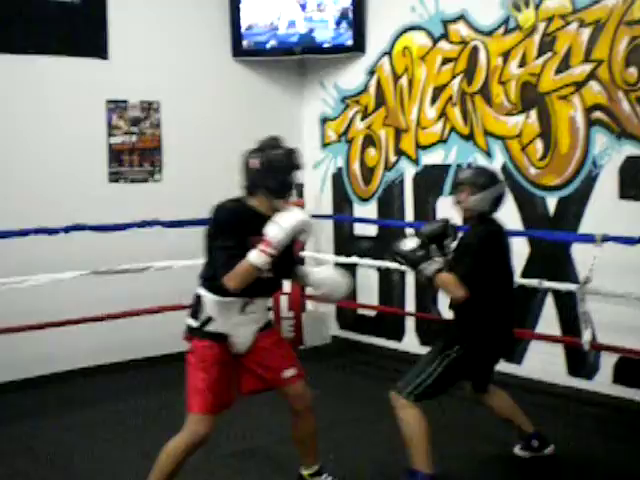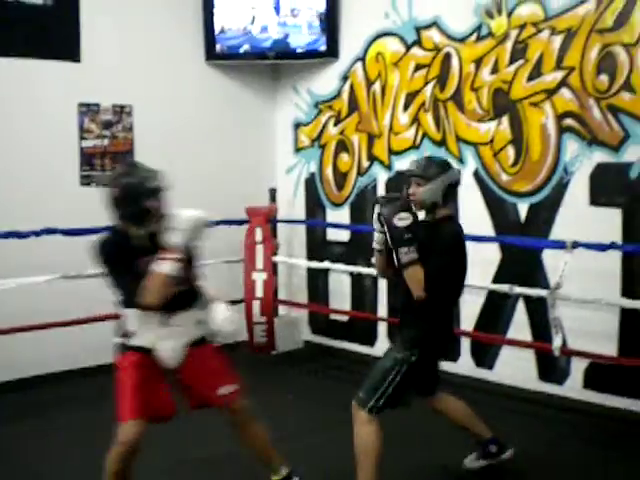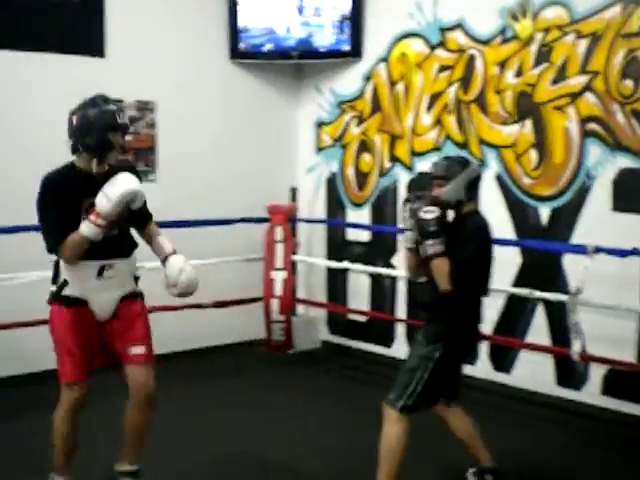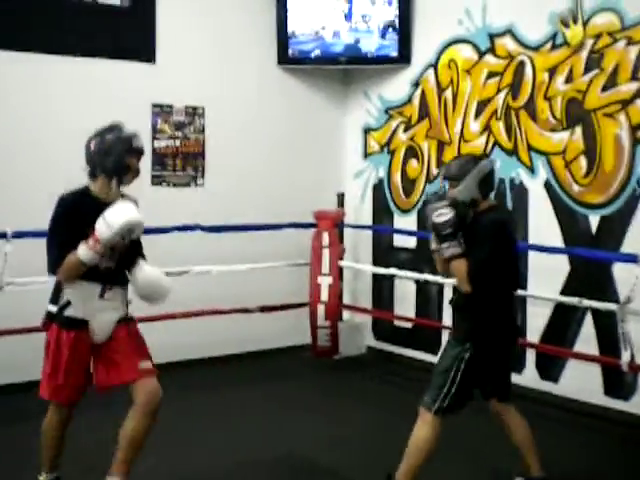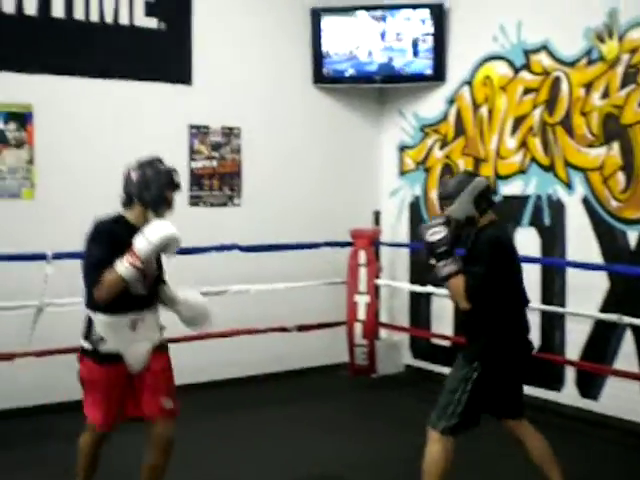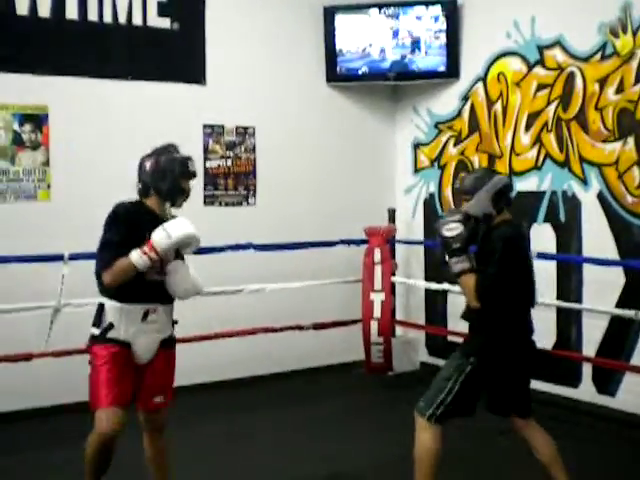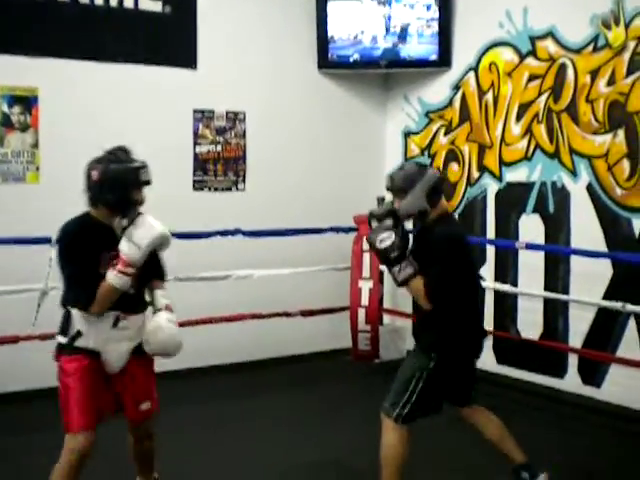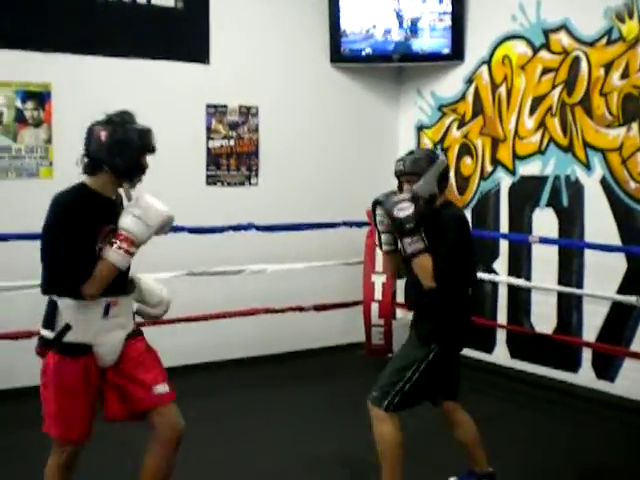
dt=0.3s
person 1, frame 1
left shoulder: (282, 217)
right shoulder: (228, 216)
left elbow: (286, 265)
right elbow: (232, 282)
left wrist: (314, 276)
right wrist: (274, 241)
left hip: (256, 326)
right hip: (214, 330)
left knee: (302, 399)
right knee: (198, 430)
person 1, frame 2
left shoulder: (176, 229)
right shoulder: (113, 247)
right elbow: (150, 299)
left wrist: (211, 303)
right wrist: (172, 248)
left hip: (189, 338)
right hip: (142, 345)
left knee: (242, 411)
right knee: (129, 437)
person 1, frame 3
left shoulder: (123, 177)
right shoulder: (57, 184)
left elbow: (143, 222)
right elbow: (67, 252)
left wrist: (171, 256)
right wrist: (103, 212)
left hip: (122, 294)
right hip: (75, 299)
left knee: (144, 387)
right knee: (73, 395)
person 1, frame 4
left shoulder: (127, 207)
right shoulder: (71, 205)
right elbow: (63, 274)
left wrist: (146, 273)
right wrist: (101, 237)
left hip: (115, 318)
right hip: (71, 319)
left knee: (150, 396)
right knee: (62, 408)
person 1, frame 5
left shoulder: (155, 231)
right shoulder: (106, 231)
right elbow: (99, 291)
left wrist: (176, 300)
right wrist: (140, 252)
left hip: (149, 344)
right hip: (106, 348)
left knee: (163, 435)
right knee: (98, 429)
person 1, frame 6
left shoulder: (171, 225)
right shoulder: (124, 215)
right elbow: (109, 277)
left wrist: (182, 277)
right wrist: (155, 247)
left hip: (157, 337)
right hip: (115, 336)
left knee: (155, 425)
right knee: (109, 426)
person 1, frame 7
left shoulder: (136, 225)
right shoulder: (74, 234)
left elbow: (154, 275)
right elbow: (94, 305)
left wrist: (163, 310)
right wrist: (129, 258)
left hip: (129, 344)
right hip: (83, 348)
left knee: (143, 427)
right knee: (79, 445)
person 1, frame 8
left shoulder: (118, 203)
right shoulder: (68, 205)
right elbow: (87, 285)
left wrist: (135, 284)
right wrist: (131, 236)
left hip: (121, 334)
right hip: (73, 342)
left knee: (171, 426)
right knee: (68, 448)
person 2, frame 1
left shoulder: (480, 235)
right shoulder: (491, 231)
left elbow: (460, 292)
left wrist: (423, 261)
right wrist: (439, 248)
left hip: (474, 332)
right hip: (491, 330)
left knee: (403, 397)
right knee: (481, 386)
right ankle: (535, 439)
person 2, frame 2
left shoulder: (448, 234)
right shoulder: (425, 225)
left elbow: (421, 290)
right elbow: (385, 271)
left wrist: (403, 241)
right wrist: (385, 230)
left hip: (422, 333)
right hip: (421, 329)
left knee: (363, 410)
right knee: (431, 394)
right ankle: (492, 444)
person 2, frame 3
left shoulder: (473, 228)
right shoulder: (456, 224)
left elbow: (447, 283)
right elbow: (415, 271)
left wrist: (431, 235)
right wrist: (415, 227)
left hip: (447, 332)
right hip: (446, 328)
left knee: (394, 410)
right knee: (442, 403)
person 2, frame 4
left shoulder: (492, 224)
right shoulder: (483, 220)
left elbow: (468, 283)
right elbow: (446, 270)
left wrist: (449, 235)
right wrist: (440, 232)
left hip: (478, 330)
right hip: (495, 327)
left knee: (430, 412)
right knee: (501, 404)
person 2, frame 5
left shoulder: (490, 240)
right shoulder: (490, 235)
left elbow: (467, 299)
right elbow: (467, 290)
left wrist: (443, 254)
right wrist: (449, 250)
left hip: (488, 348)
right hip: (508, 344)
left knee: (439, 430)
right knee: (515, 421)
person 2, frame 6
left shoulder: (503, 238)
right shoulder: (508, 233)
left elbow: (477, 298)
right elbow: (481, 286)
left wrist: (458, 251)
right wrist: (463, 246)
left hip: (488, 344)
right hip: (513, 342)
left knee: (426, 417)
right knee: (522, 420)
person 2, frame 7
left shoulder: (442, 237)
right shoulder: (435, 227)
left elbow: (429, 300)
right elbow: (412, 278)
left wrist: (395, 257)
right wrist: (391, 243)
left hip: (442, 337)
right hip: (462, 333)
left knee: (393, 418)
right knee: (467, 407)
person 2, frame 8
left shoulder: (450, 220)
right shoulder: (425, 216)
left elbow: (432, 280)
right elbow: (395, 269)
left wrist: (409, 231)
right wrist: (387, 227)
left hip: (439, 327)
right hip: (435, 324)
left knee: (381, 406)
right knee: (447, 403)
